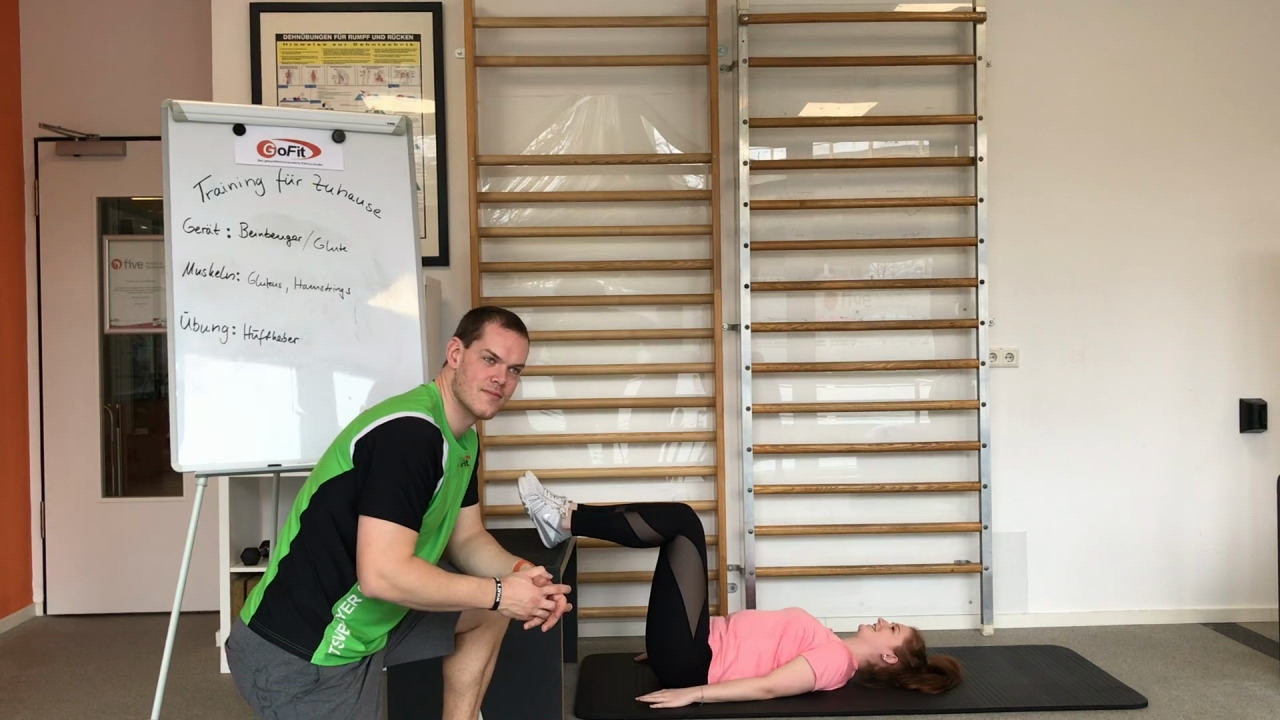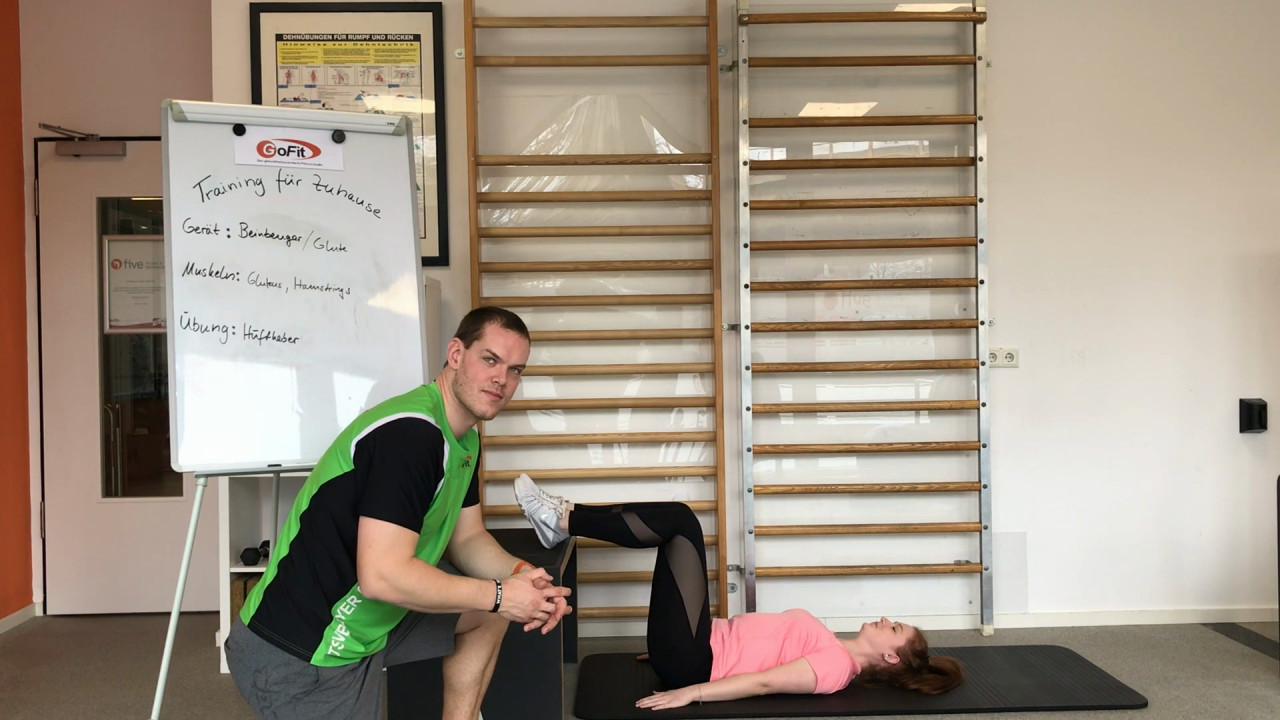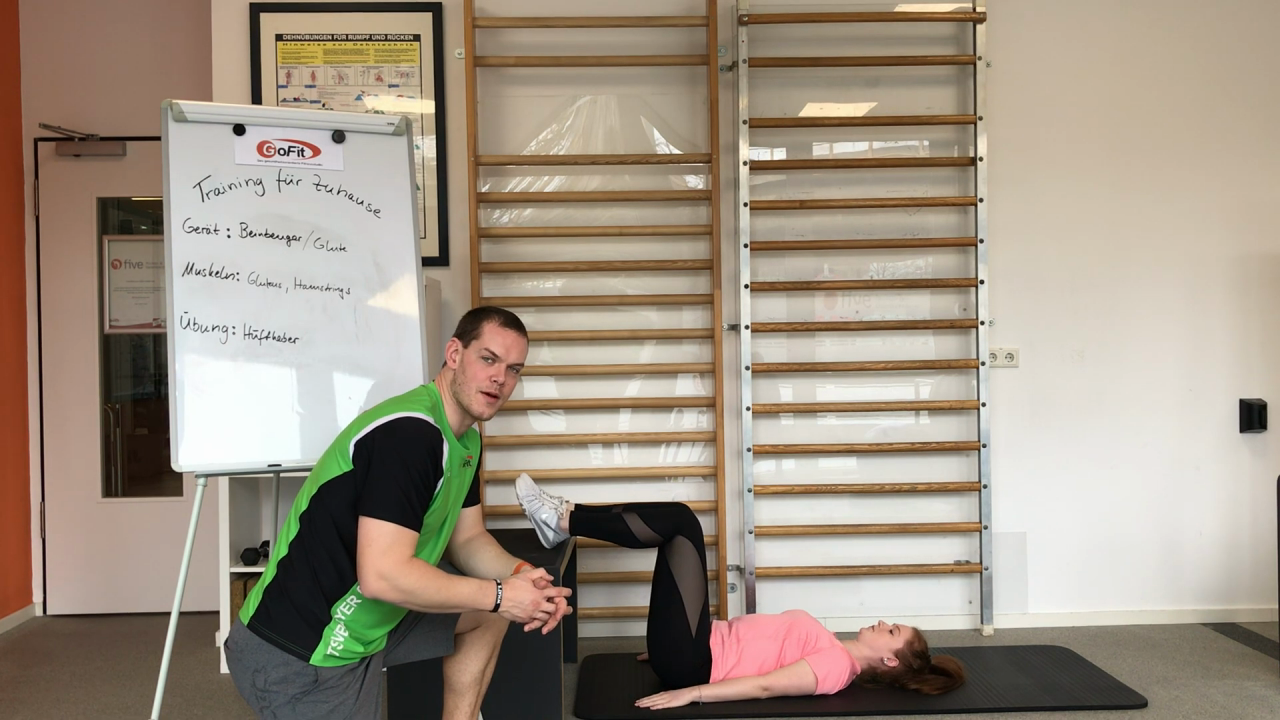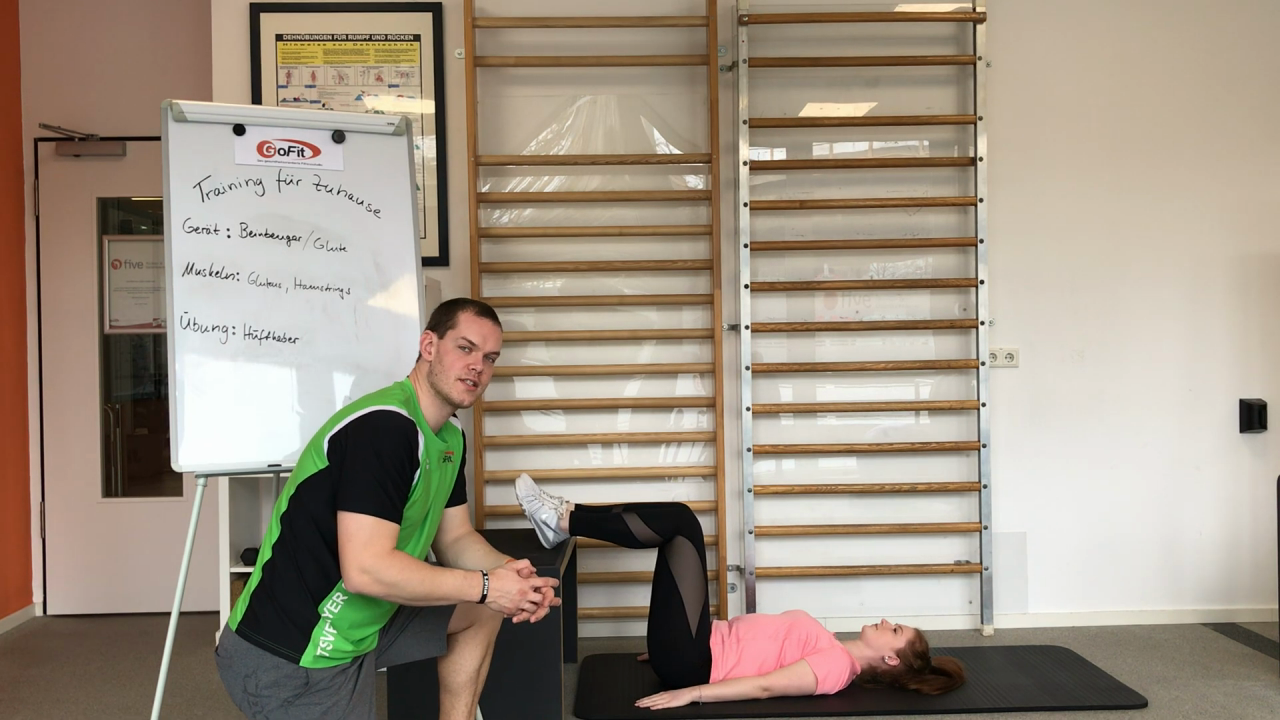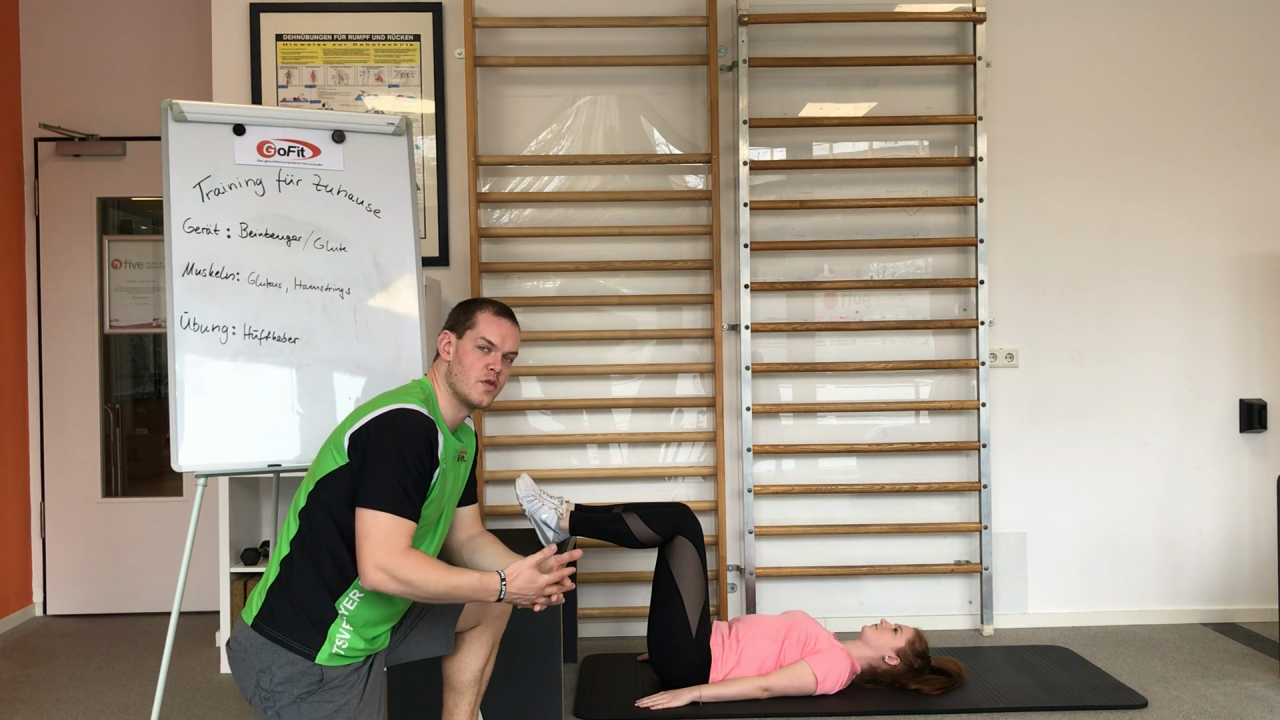
dt=1s
person 1, frame 1
left shoulder: (835, 661)
right shoulder: (826, 644)
left elbow: (766, 687)
left wrist: (693, 693)
right wrist: (666, 646)
left hip: (691, 663)
right hip: (697, 649)
left knee: (683, 524)
right knee: (679, 520)
left ankle: (566, 521)
right ankle: (567, 517)
person 1, frame 2
left shoulder: (837, 666)
right shoulder: (829, 646)
left elbow: (764, 682)
left wrist: (690, 692)
right wrist: (671, 645)
left hip: (693, 663)
right hip: (701, 647)
left knee: (679, 523)
right knee: (676, 518)
left ankle: (563, 520)
right ankle: (565, 517)
person 1, frame 3
left shoulder: (837, 666)
right shoulder: (829, 648)
left elbow: (766, 685)
left wrist: (690, 693)
right wrist: (669, 644)
left hip: (691, 665)
right hip: (701, 647)
left knee: (679, 524)
right knee: (678, 520)
left ankle: (564, 520)
right ankle: (565, 518)
person 1, frame 4
left shoulder: (838, 666)
right shoulder: (829, 649)
left elbow: (766, 686)
left wrist: (690, 693)
right wrist: (669, 644)
left hip: (692, 665)
right hip: (702, 648)
left knee: (680, 524)
right knee: (678, 520)
left ankle: (564, 521)
right ankle: (565, 517)
person 1, frame 5
left shoulder: (837, 667)
right shoulder: (828, 648)
left elbow: (766, 686)
left wrist: (690, 692)
right wrist: (668, 644)
left hip: (692, 663)
right hip: (704, 646)
left knee: (680, 524)
right knee: (678, 520)
left ankle: (564, 521)
right ankle: (565, 518)
person 2, frame 1
left shoulder: (462, 438)
right shoulder: (407, 431)
left elbow: (466, 538)
right elbow: (382, 574)
left wrist: (522, 575)
right wrist: (498, 593)
left hip: (362, 621)
left knee: (488, 611)
person 2, frame 2
left shoulder: (465, 439)
right shoulder: (409, 432)
left elbow: (467, 539)
right elbow: (383, 576)
left wrist: (522, 576)
right wrist: (500, 596)
left hip: (363, 622)
left knee: (488, 611)
person 2, frame 3
left shoulder: (466, 438)
right shoulder: (408, 433)
left elbow: (467, 539)
right elbow: (383, 575)
left wrist: (522, 576)
right wrist: (499, 596)
left hip: (362, 620)
left knee: (490, 611)
person 2, frame 4
left shoulder: (450, 436)
right shoulder: (382, 427)
left elbow: (455, 538)
right elbow: (366, 569)
left wrist: (509, 573)
right wrist: (485, 586)
left hip: (357, 623)
left knee: (482, 609)
person 2, frame 5
left shoulder: (461, 436)
right shoulder: (402, 424)
left elbow: (464, 537)
right elbow: (382, 567)
left wrist: (522, 572)
right wrist: (502, 585)
left hip: (365, 622)
left knee: (489, 606)
